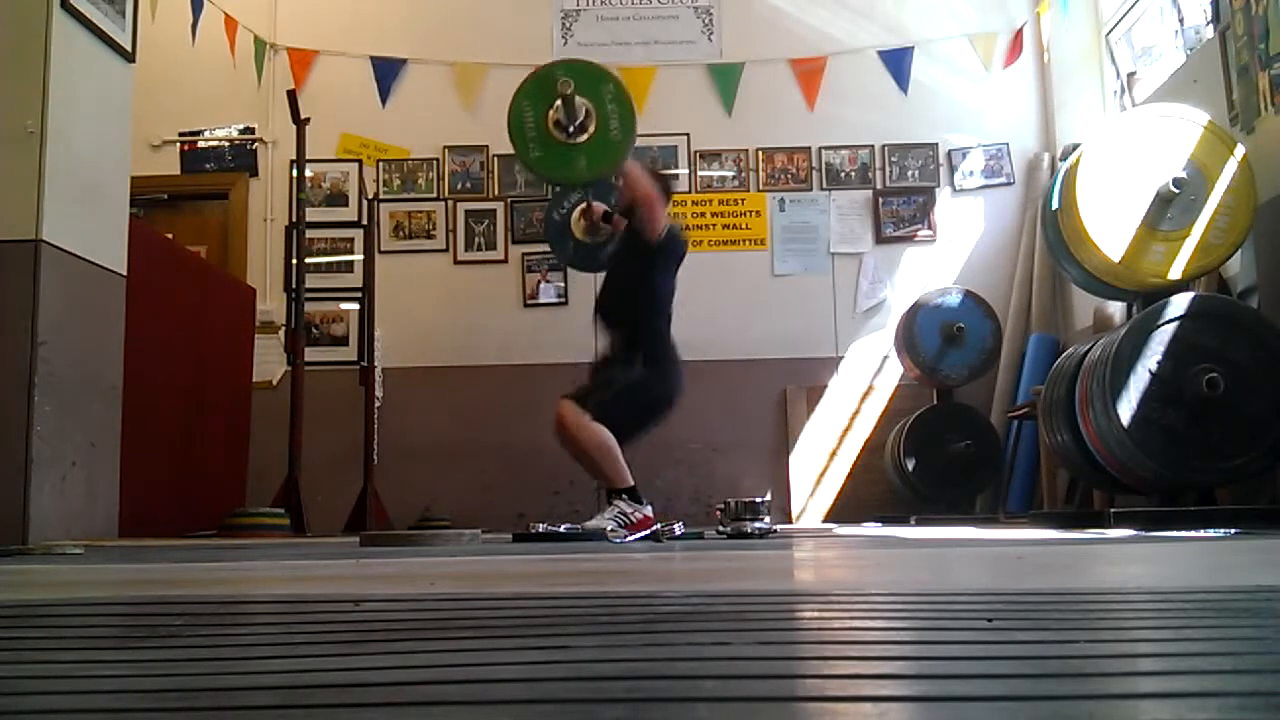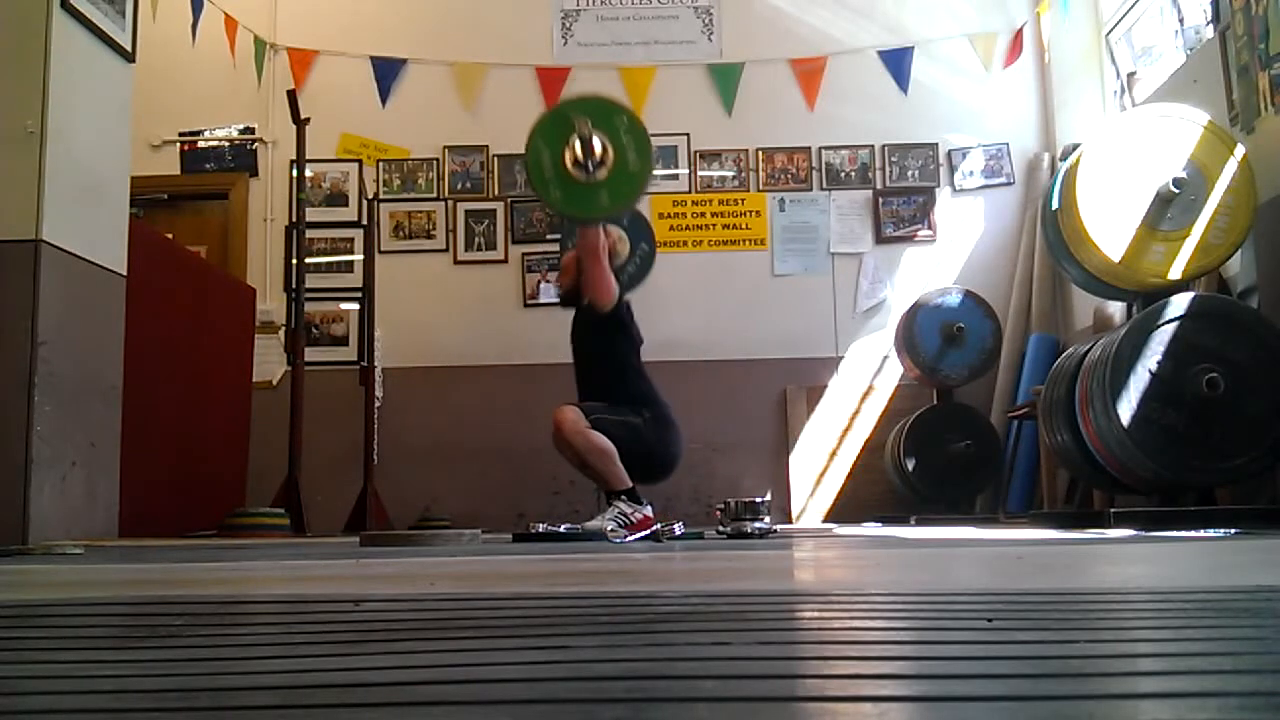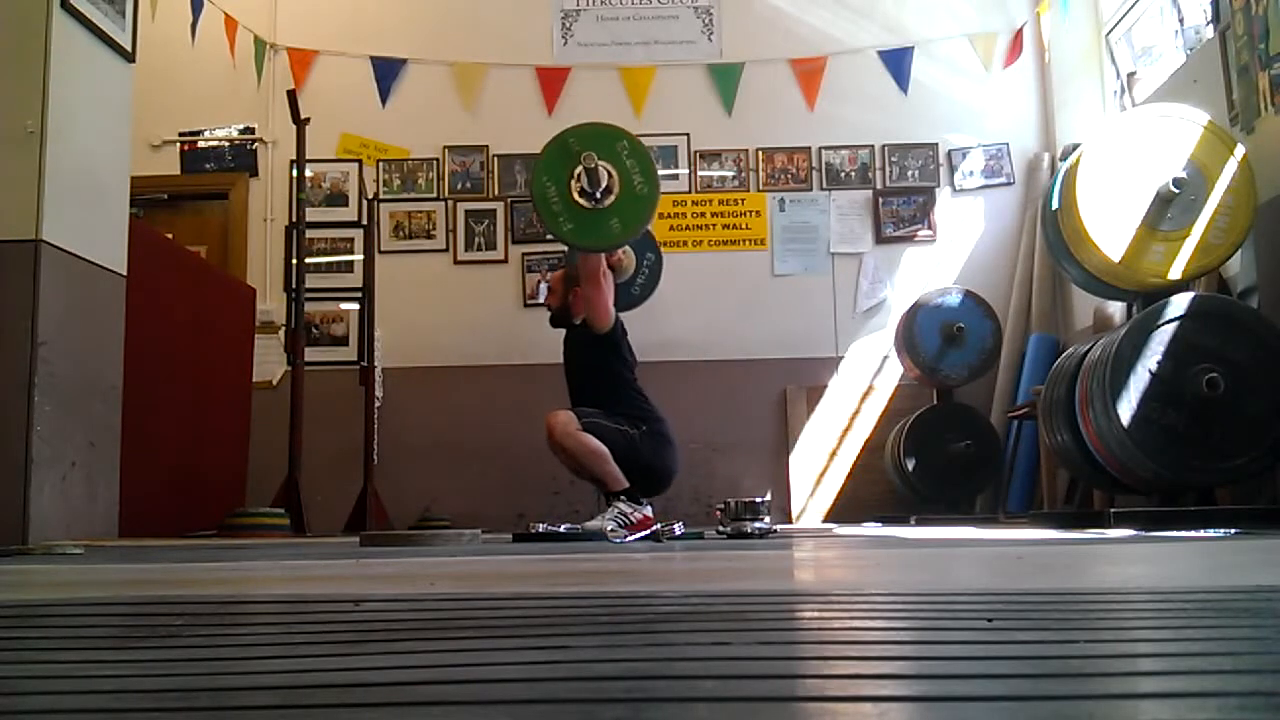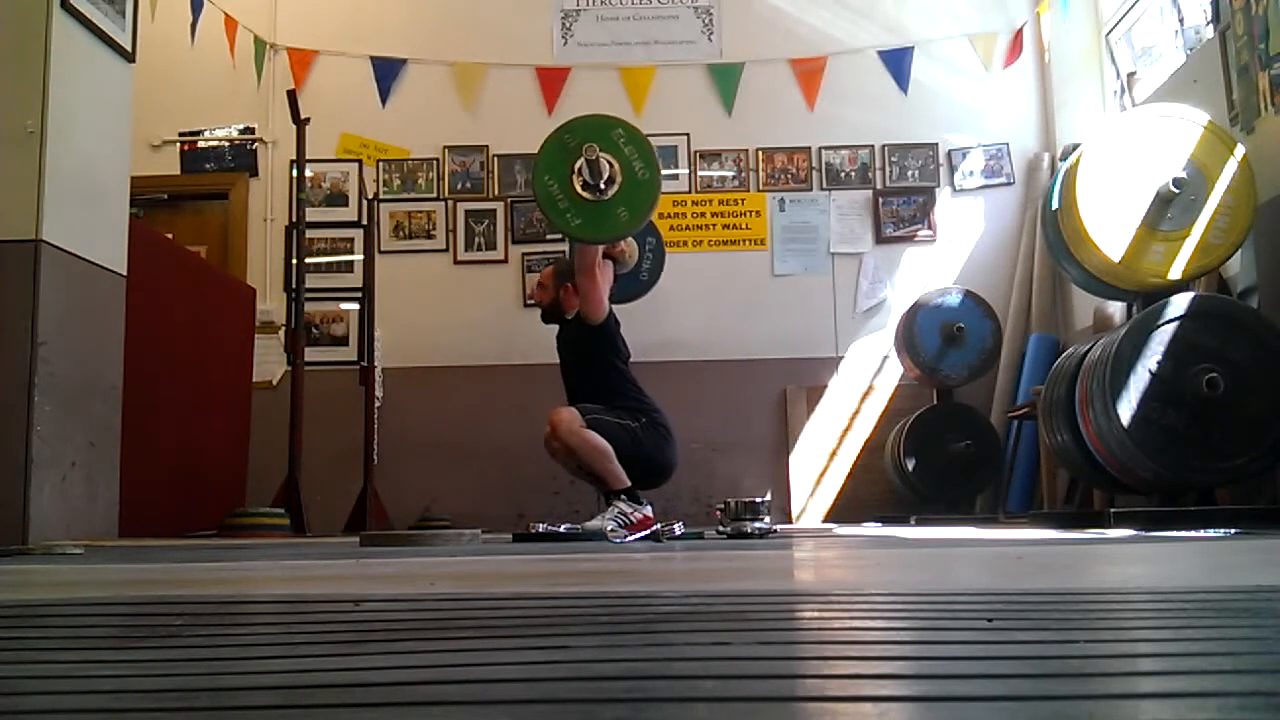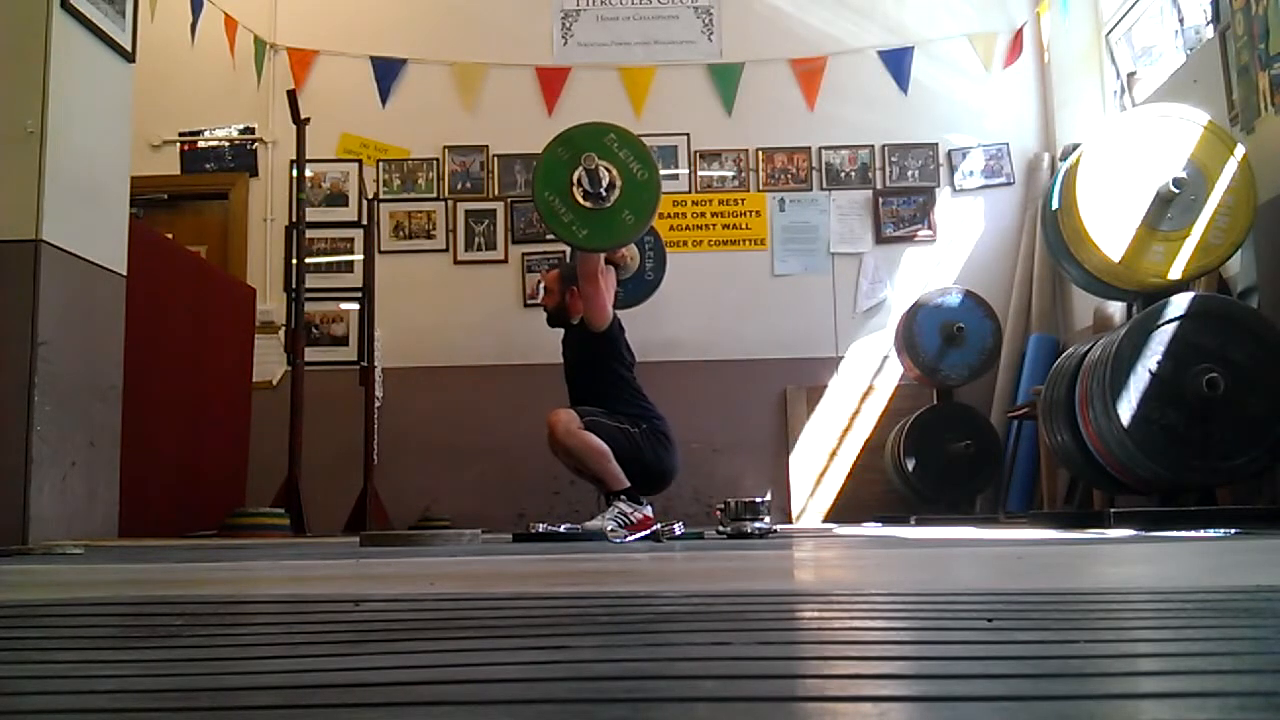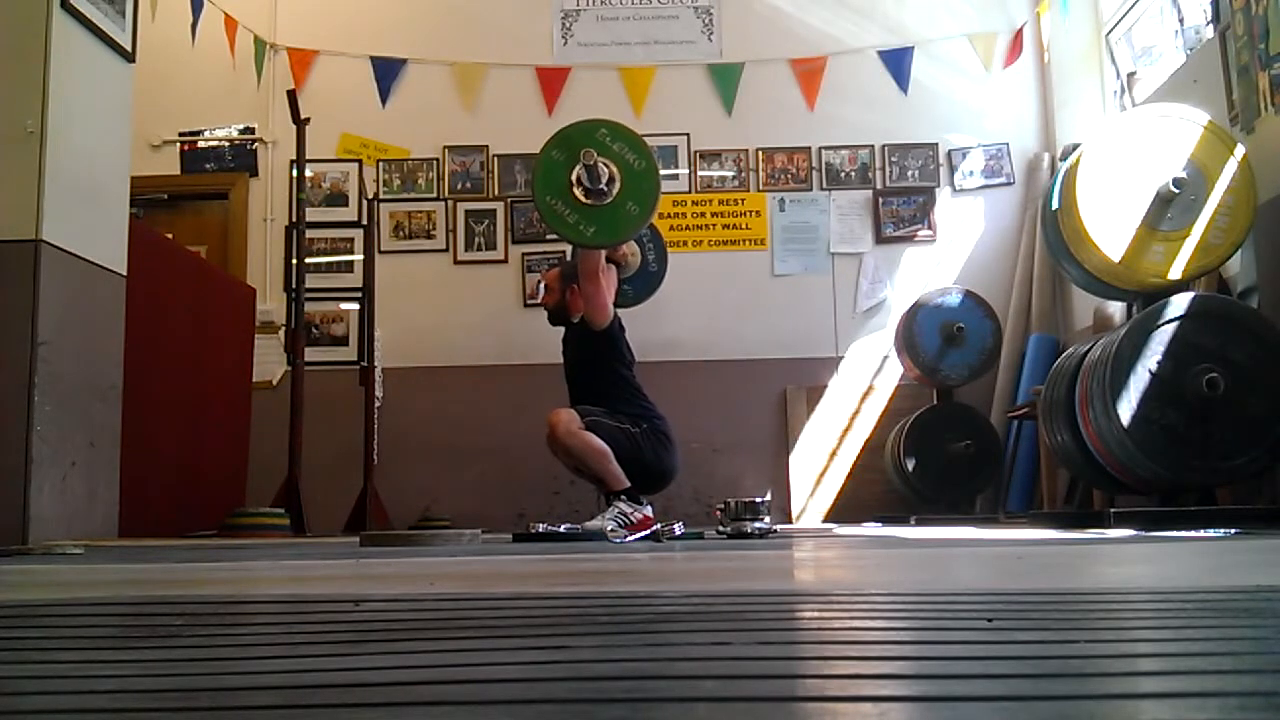
dt=0.2s
person 1, frame 1
left shoulder: (658, 236)
right shoulder: (642, 237)
left elbow: (640, 189)
right wrist: (603, 214)
left hip: (649, 364)
right hip: (635, 358)
left knee: (571, 416)
right knee: (581, 420)
left ankle: (632, 504)
right ankle: (625, 501)
person 1, frame 2
left shoulder: (607, 308)
right shoulder: (595, 311)
left elbow: (594, 254)
right elbow: (599, 255)
left hip: (652, 437)
right hip: (644, 433)
left knee: (568, 420)
right knee: (567, 431)
left ankle: (632, 506)
right ankle: (627, 503)
person 1, frame 3
left shoulder: (599, 329)
right shoulder: (584, 331)
left elbow: (593, 279)
right elbow: (601, 279)
left hip: (649, 450)
right hip: (639, 447)
left knee: (560, 424)
right knee: (560, 436)
left ankle: (631, 507)
right ankle: (626, 504)
person 1, frame 4
left shoulder: (591, 322)
right shoulder: (575, 325)
left elbow: (588, 270)
right elbow: (598, 272)
left hip: (650, 443)
right hip: (639, 444)
left knee: (563, 421)
right knee: (555, 440)
left ankle: (631, 505)
right ankle: (625, 502)
person 1, frame 5
left shoulder: (596, 328)
right shoulder: (580, 330)
left elbow: (591, 276)
right elbow: (601, 279)
left hip: (650, 449)
right hip: (639, 448)
left knee: (562, 422)
right knee: (561, 438)
left ankle: (632, 506)
right ankle: (626, 502)
person 1, frame 6
left shoulder: (596, 326)
right shoulder: (581, 329)
left elbow: (593, 275)
right elbow: (604, 280)
left hip: (651, 449)
right hip: (640, 450)
left knee: (562, 423)
right knee: (559, 438)
left ankle: (631, 505)
right ankle: (626, 503)
